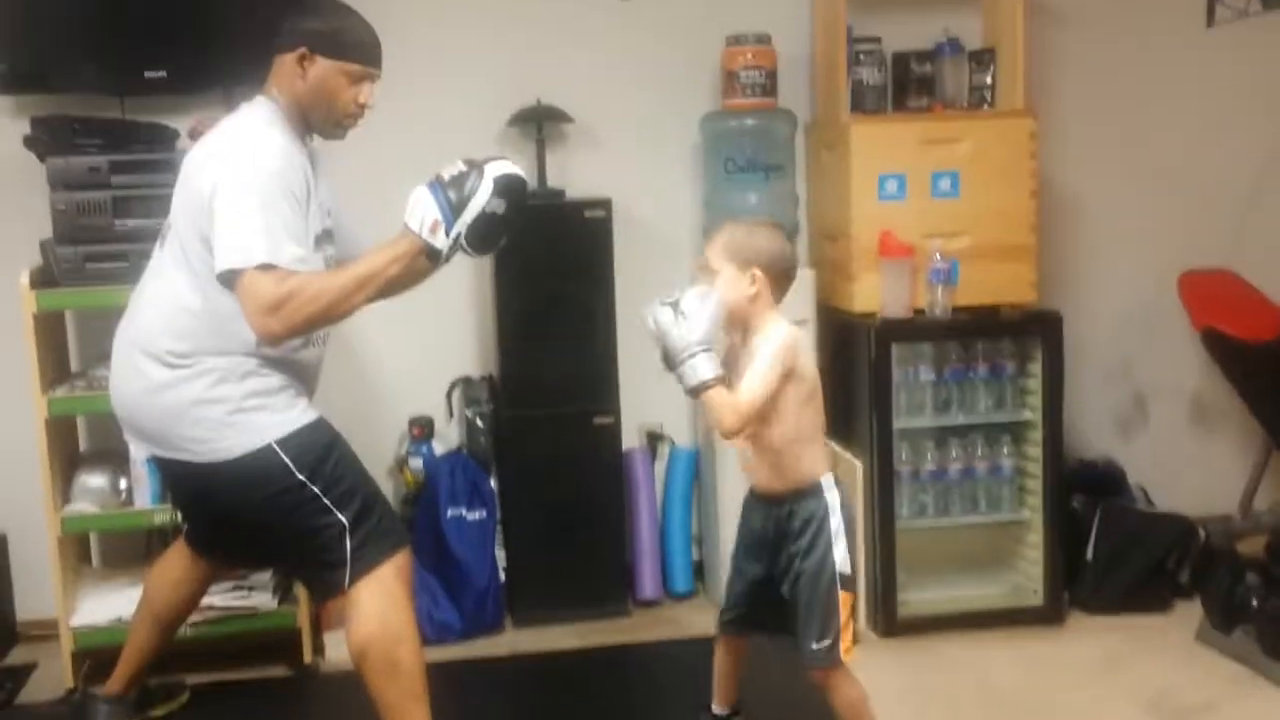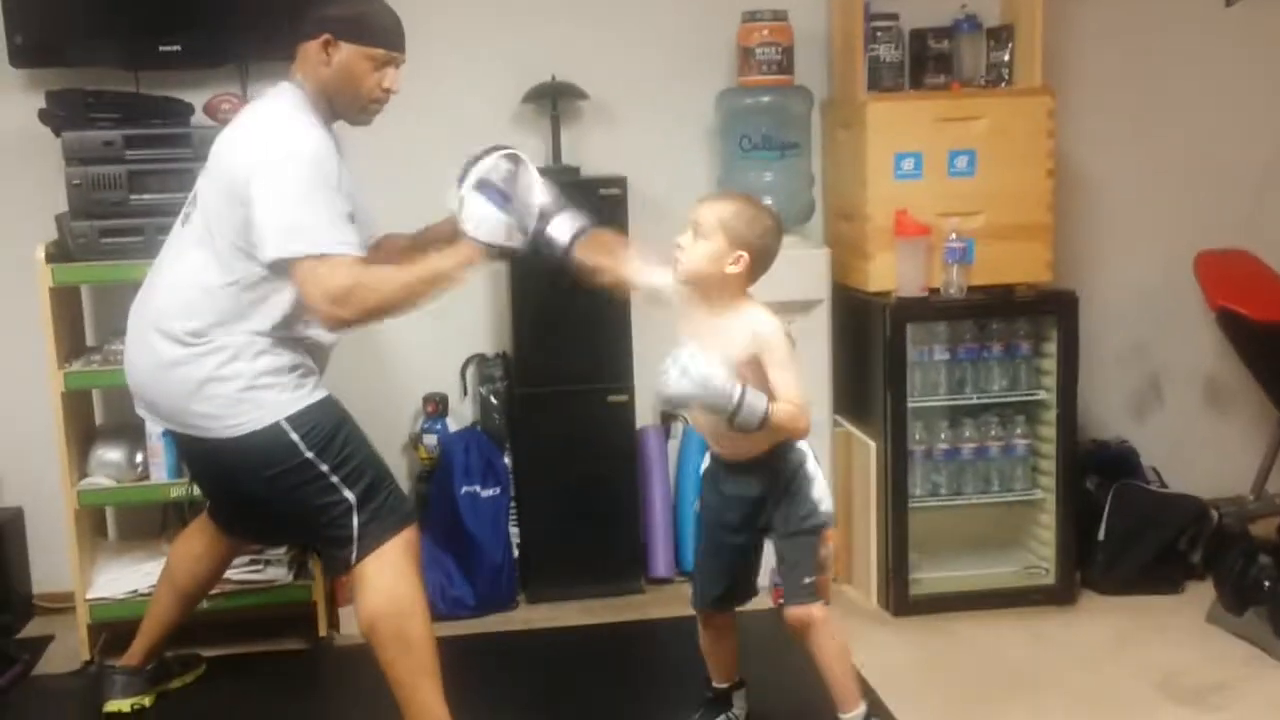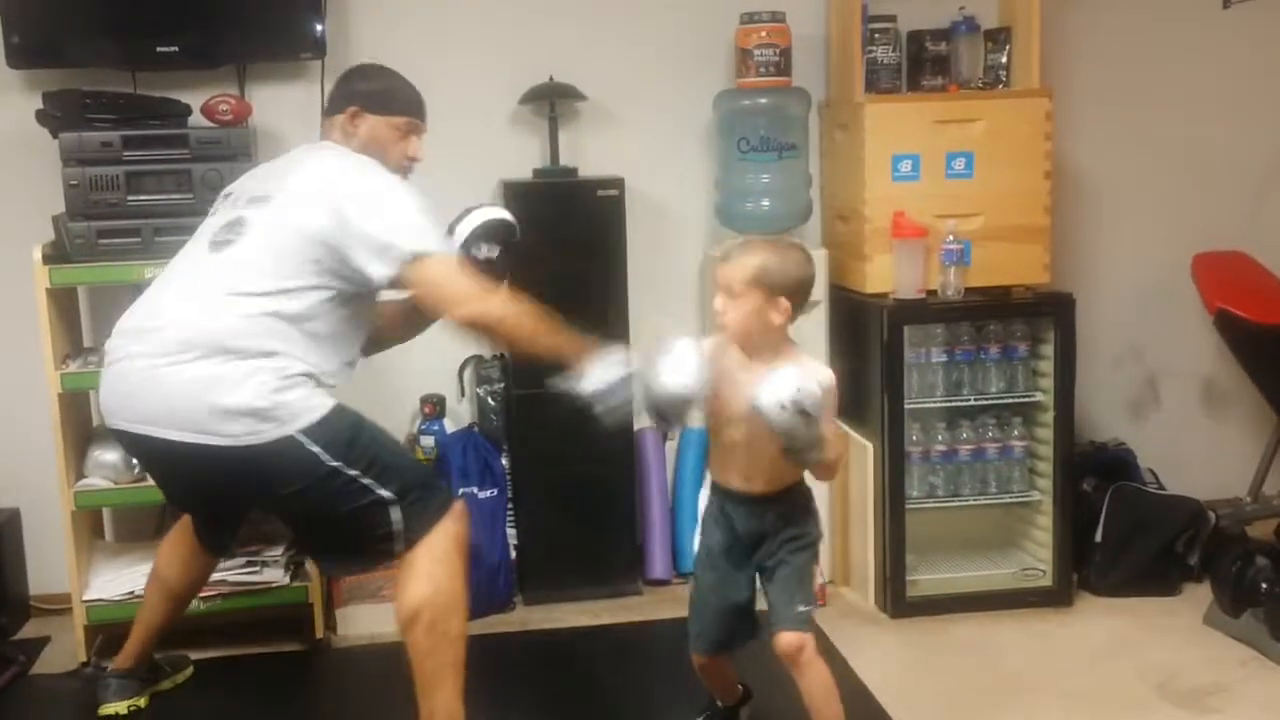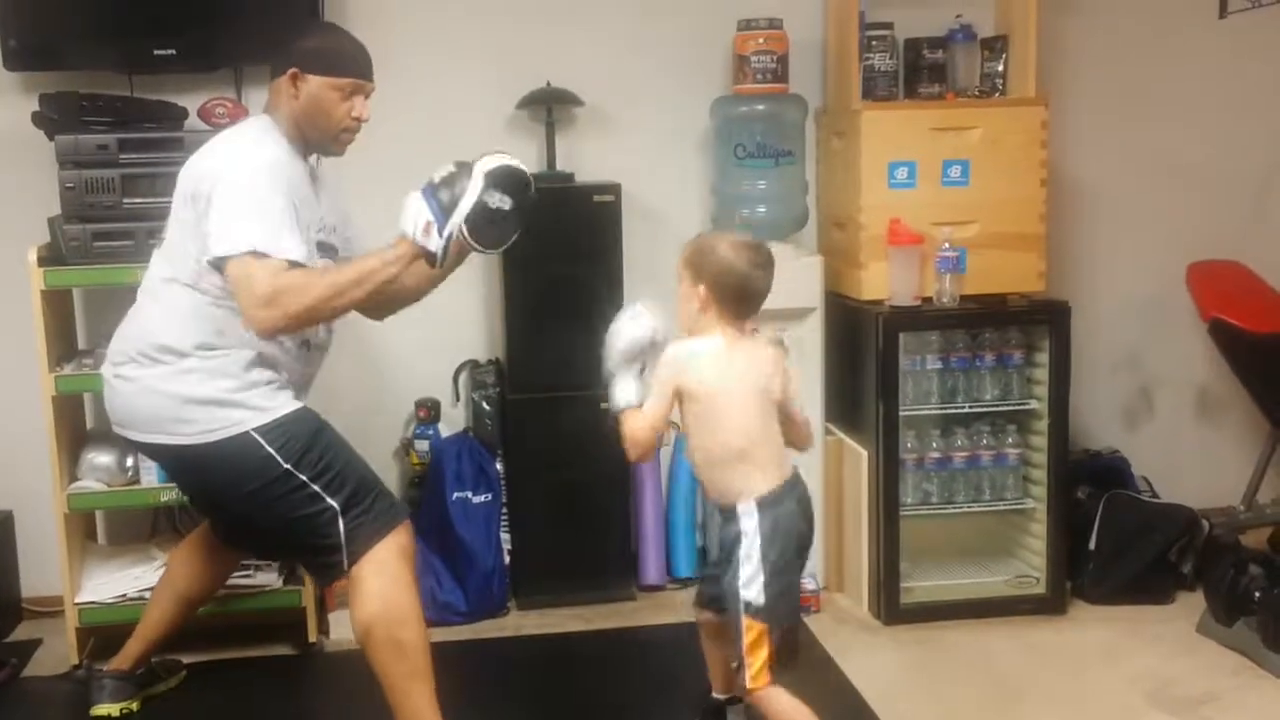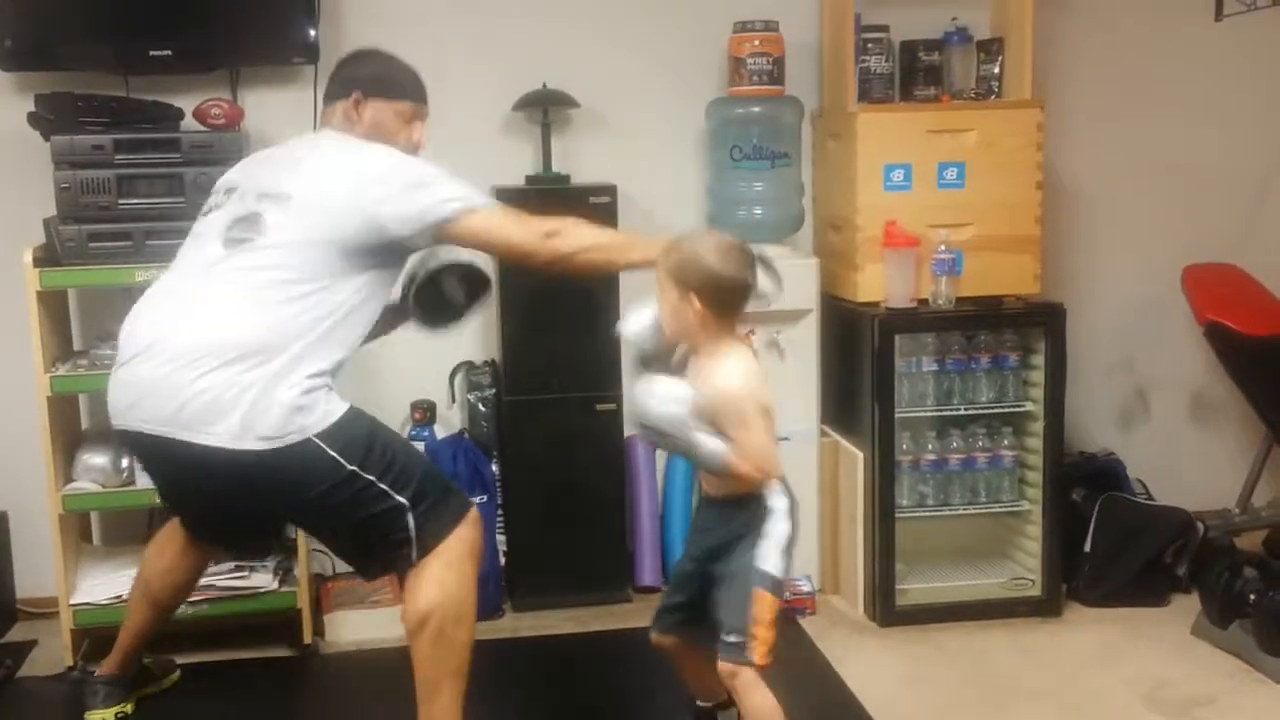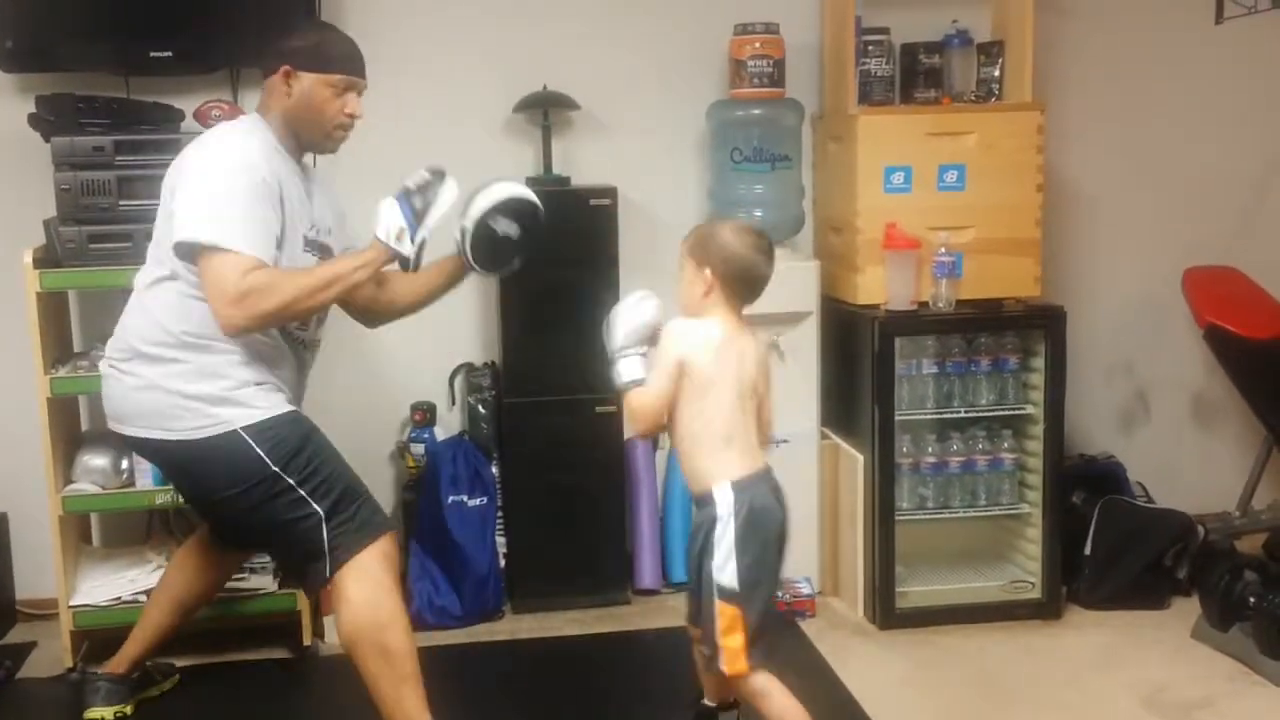
dt=0.7s
person 1, frame 1
left shoulder: (276, 149)
right shoulder: (260, 152)
left elbow: (347, 278)
right elbow: (274, 312)
left wrist: (445, 238)
right wrist: (416, 241)
left hip: (173, 391)
right hip: (216, 400)
left knee: (215, 544)
right knee: (378, 561)
person 1, frame 2
left shoulder: (297, 131)
right shoulder: (290, 141)
left elbow: (358, 262)
right elbow: (341, 299)
left wrist: (457, 225)
right wrist: (475, 243)
left hip: (185, 365)
right hip: (228, 378)
left knee: (238, 516)
right knee: (386, 538)
person 1, frame 3
left shoulder: (271, 180)
right shoulder: (364, 187)
left elbow: (351, 331)
right elbow: (470, 304)
left wrist: (434, 293)
right wrist: (588, 355)
left hip: (137, 389)
right hip: (231, 403)
left knee: (216, 518)
right knee: (436, 528)
person 1, frame 4
left shoulder: (295, 174)
right shoulder: (252, 161)
left elbow: (372, 297)
right elbow: (271, 307)
left wrist: (459, 241)
right wrist: (408, 246)
left hip: (168, 392)
right hip: (203, 398)
left knee: (237, 525)
right knee: (381, 543)
person 1, frame 5
left shoulder: (259, 169)
right shoulder: (380, 174)
right elbow: (535, 239)
left wrist: (404, 306)
right wrist: (662, 252)
right hip: (244, 410)
left knee: (203, 524)
right knee: (450, 536)
person 1, frame 6
left shoulder: (298, 177)
right shoulder: (234, 158)
left elbow: (369, 303)
right elbow: (242, 306)
left wrist: (467, 257)
right wrist: (382, 250)
left hip: (166, 395)
right hip: (196, 398)
left knee: (237, 527)
right knee: (363, 549)
person 2, frame 1
left shoulder: (779, 339)
right shoulder: (746, 342)
left elbow: (731, 420)
right elbow: (723, 397)
left wrist: (694, 352)
right wrist: (678, 348)
left hip: (811, 512)
right hip: (764, 510)
left knee: (825, 660)
right knee: (733, 630)
person 2, frame 2
left shoulder: (763, 328)
right shoulder: (683, 291)
left elbow: (797, 422)
right elbow: (610, 258)
left wrist: (728, 397)
right wrist: (553, 215)
left hip: (783, 476)
right hip: (725, 475)
left knee: (805, 612)
right knee: (711, 606)
person 2, frame 3
left shoulder: (814, 378)
right shoulder: (718, 349)
left elbow: (833, 463)
right elbow: (708, 422)
left wrist: (806, 440)
left hip: (785, 516)
right hip: (725, 512)
left knee: (791, 643)
right knee: (705, 650)
person 2, frame 4
left shoulder: (680, 358)
right shoulder: (770, 354)
left elbow: (637, 444)
right elbow: (802, 437)
left wrist: (624, 376)
left hip: (757, 522)
right hip: (784, 503)
left knee: (756, 678)
right knee: (713, 616)
person 2, frame 5
left shoulder: (732, 379)
right shoulder: (709, 347)
left elbow: (760, 471)
left wrist: (697, 448)
left hip: (756, 520)
right hip: (712, 513)
left knee: (732, 665)
right knee: (670, 632)
person 2, frame 6
left shoulder: (679, 335)
right shoulder: (753, 348)
left elbow: (642, 419)
left wrist: (627, 351)
left hip: (730, 509)
right hip: (758, 496)
left knee: (739, 666)
right knee: (704, 628)
